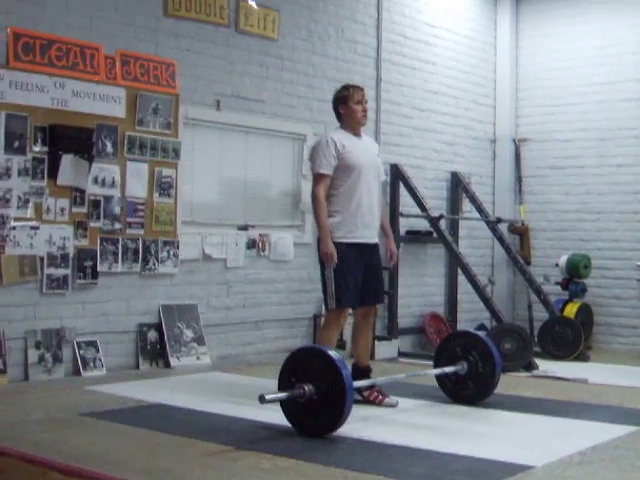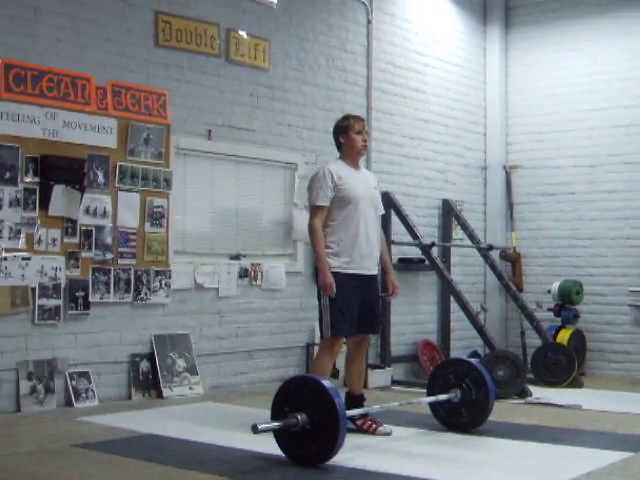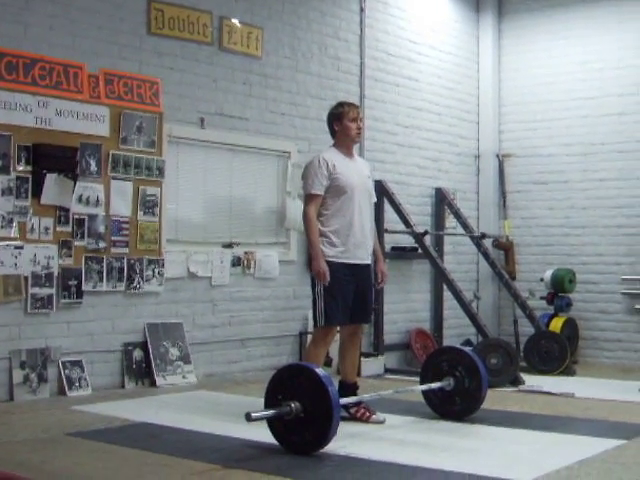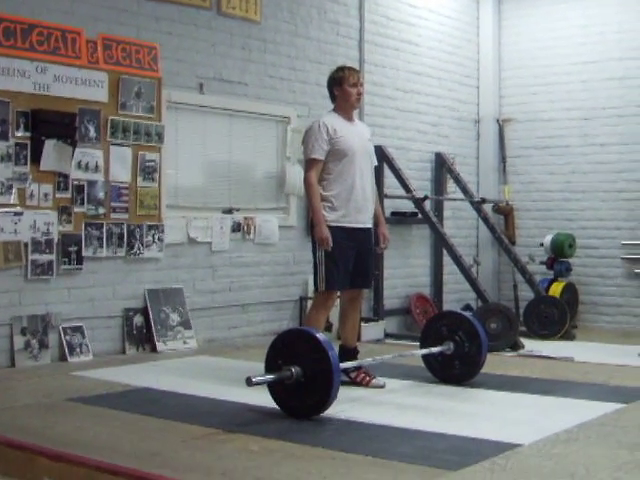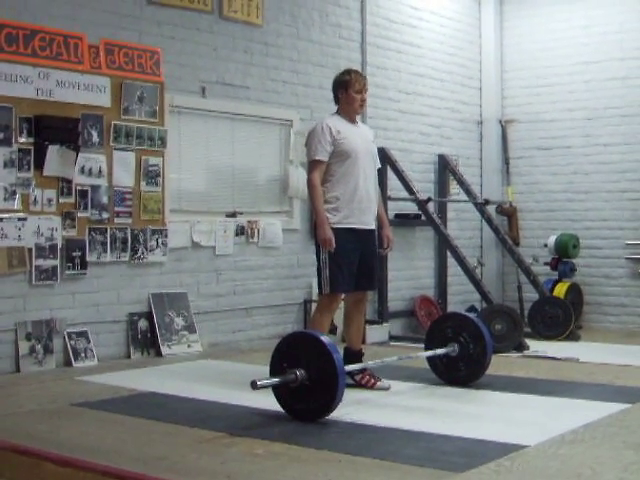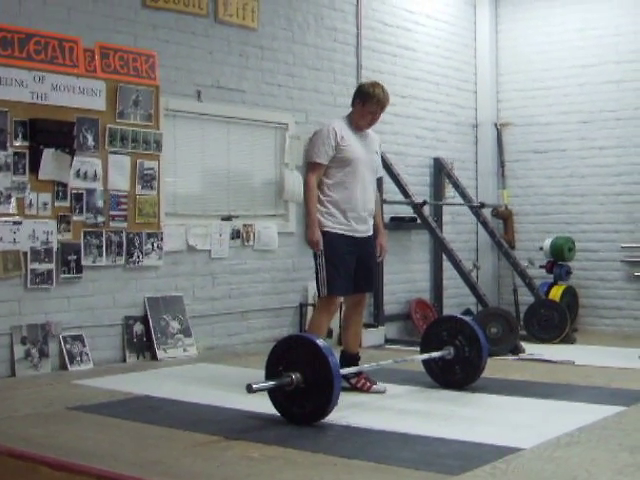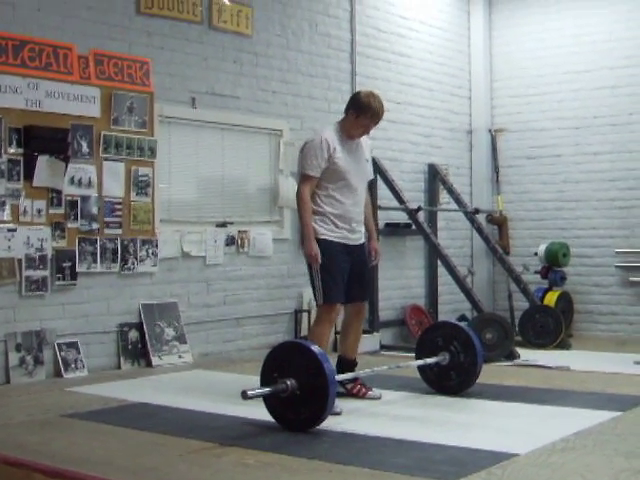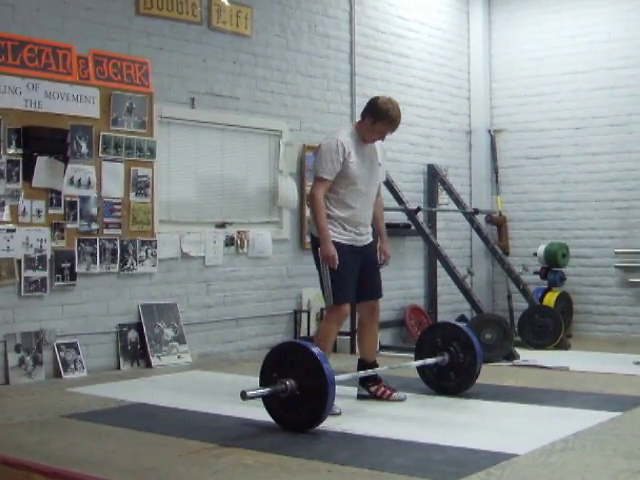
dt=0.5s
person 1, frame 1
left shoulder: (371, 145)
right shoulder: (331, 142)
right elbow: (319, 192)
left wrist: (389, 236)
right wrist: (325, 237)
left hip: (368, 242)
right hip: (342, 242)
left knee: (368, 310)
right knee: (338, 311)
left ankle: (361, 380)
person 1, frame 2
left shoulder: (370, 178)
right shoulder: (329, 173)
right elbow: (316, 224)
left wrist: (389, 270)
right wrist: (323, 268)
left hip: (367, 272)
right hip: (339, 272)
left knee: (360, 340)
right knee: (333, 340)
left ankle: (354, 409)
person 1, frame 3
left shoulder: (363, 166)
right shoulder: (324, 161)
right elbow: (310, 211)
left wrist: (379, 257)
right wrist: (317, 257)
left hip: (361, 262)
right hip: (334, 261)
left knee: (354, 329)
right knee: (326, 329)
left ankle: (348, 397)
person 1, frame 4
left shoulder: (363, 130)
right shoulder: (324, 126)
right elbow: (311, 177)
left wrist: (380, 221)
right wrist: (319, 222)
left hip: (362, 225)
right hip: (335, 226)
left knee: (355, 294)
right knee: (327, 295)
left ankle: (348, 362)
person 1, frame 5
left shoulder: (366, 132)
right shoulder: (326, 128)
right elbow: (314, 178)
left wrist: (384, 224)
right wrist: (322, 224)
left hip: (365, 227)
right hip: (338, 228)
left knee: (359, 297)
right knee: (330, 298)
left ankle: (354, 365)
person 1, frame 6
left shoulder: (373, 140)
right shoulder: (331, 132)
right elbow: (312, 180)
left wrist: (380, 231)
right wrist: (313, 225)
left hip: (363, 233)
right hip: (334, 232)
left knee: (358, 300)
right knee: (330, 300)
left ankle: (349, 369)
person 1, frame 7
left shoulder: (363, 145)
right shoulder: (322, 142)
right elbow: (304, 191)
left wrist: (372, 236)
right wrist: (309, 239)
left hip: (356, 240)
right hip: (327, 240)
left knee: (357, 310)
right knee: (330, 309)
left ankle: (345, 376)
person 1, frame 8
left shoulder: (377, 149)
right shoulder: (337, 145)
right elbow: (317, 193)
left wrist: (382, 239)
right wrist: (325, 241)
left hip: (363, 242)
right hip: (336, 241)
left knee: (371, 309)
right knee: (338, 310)
left ankle: (369, 380)
